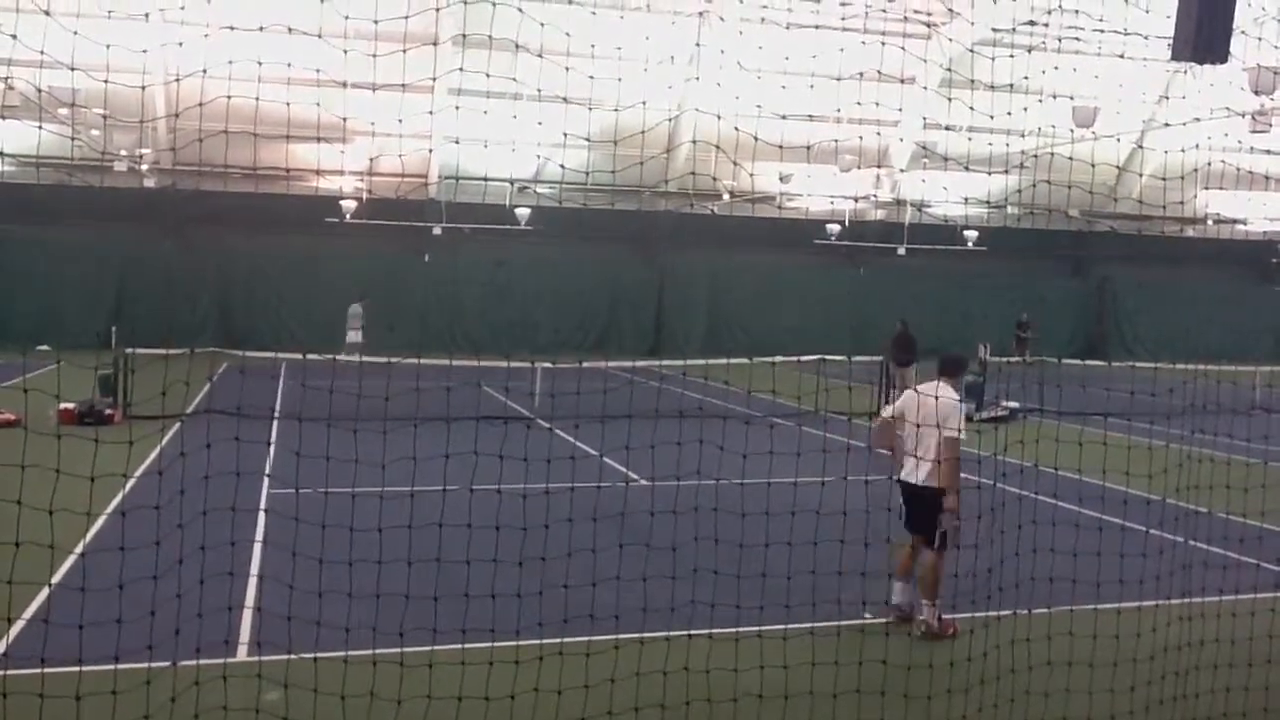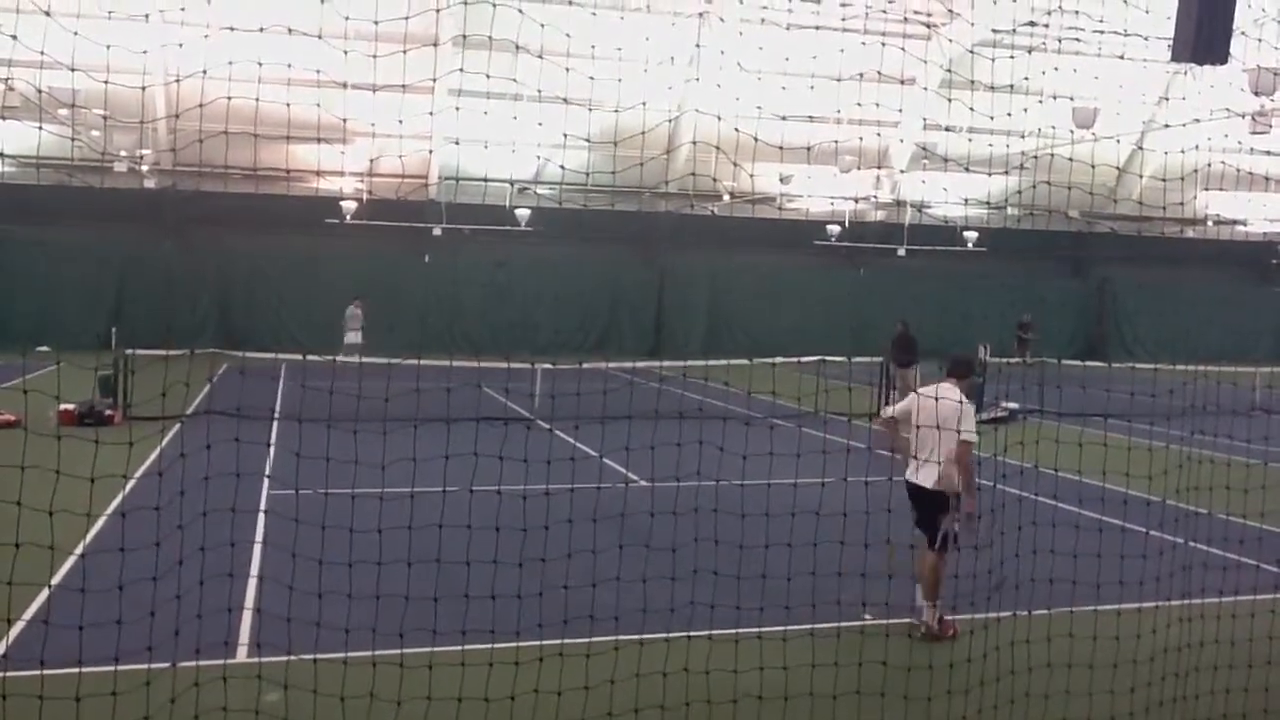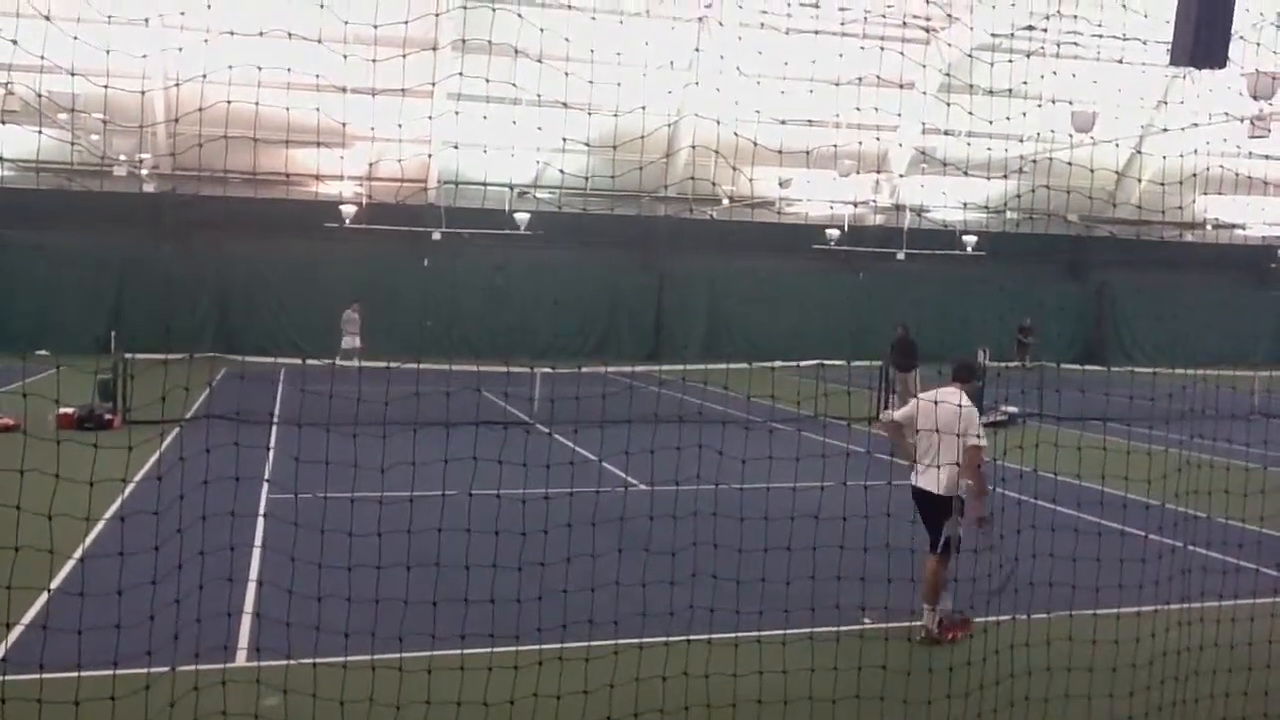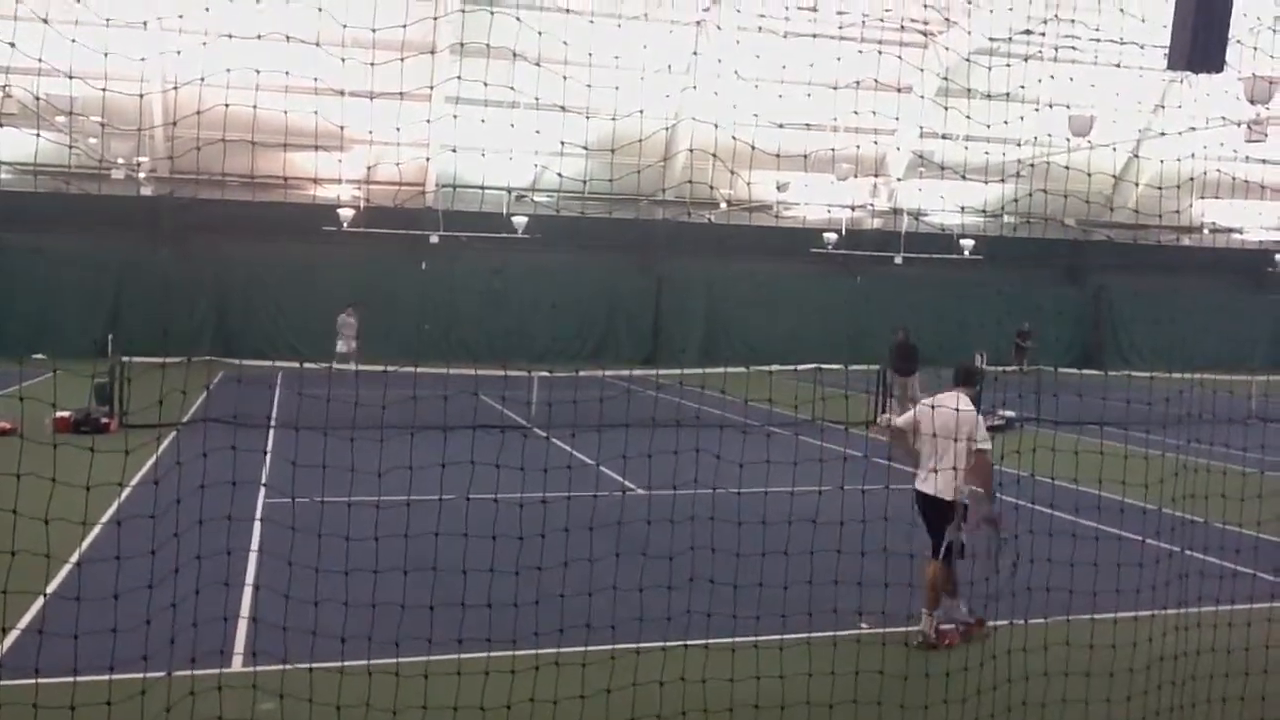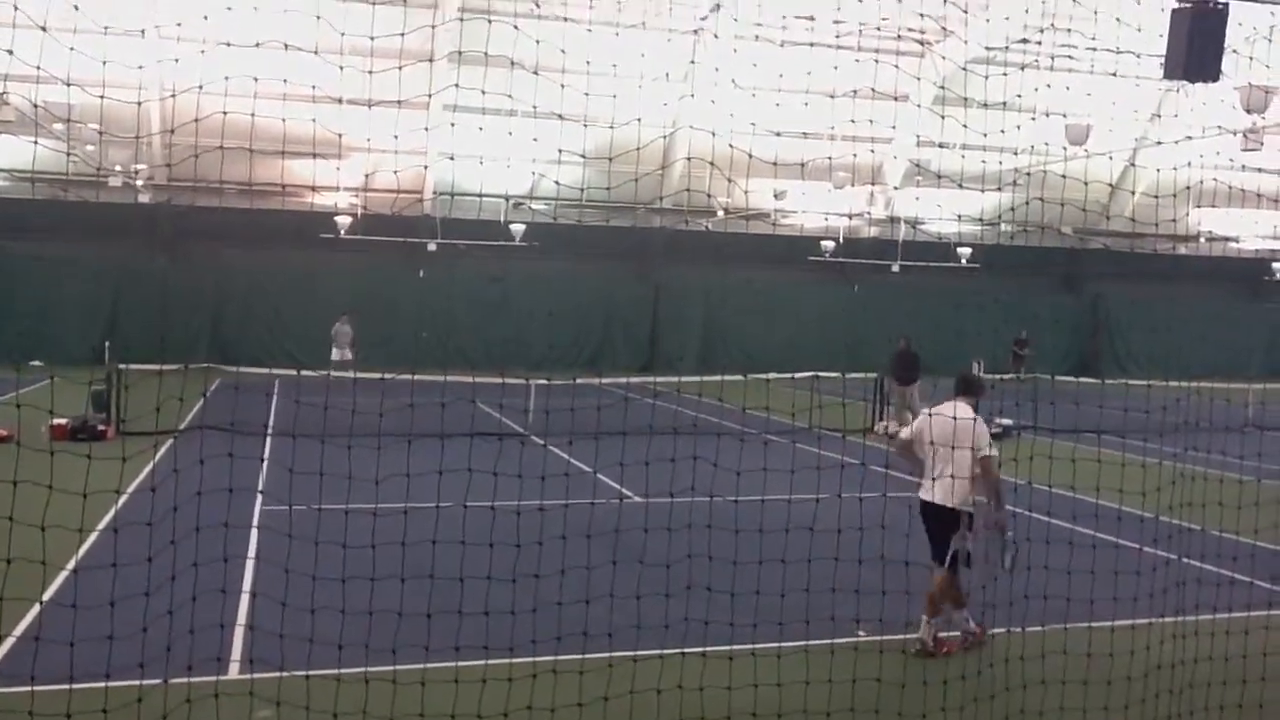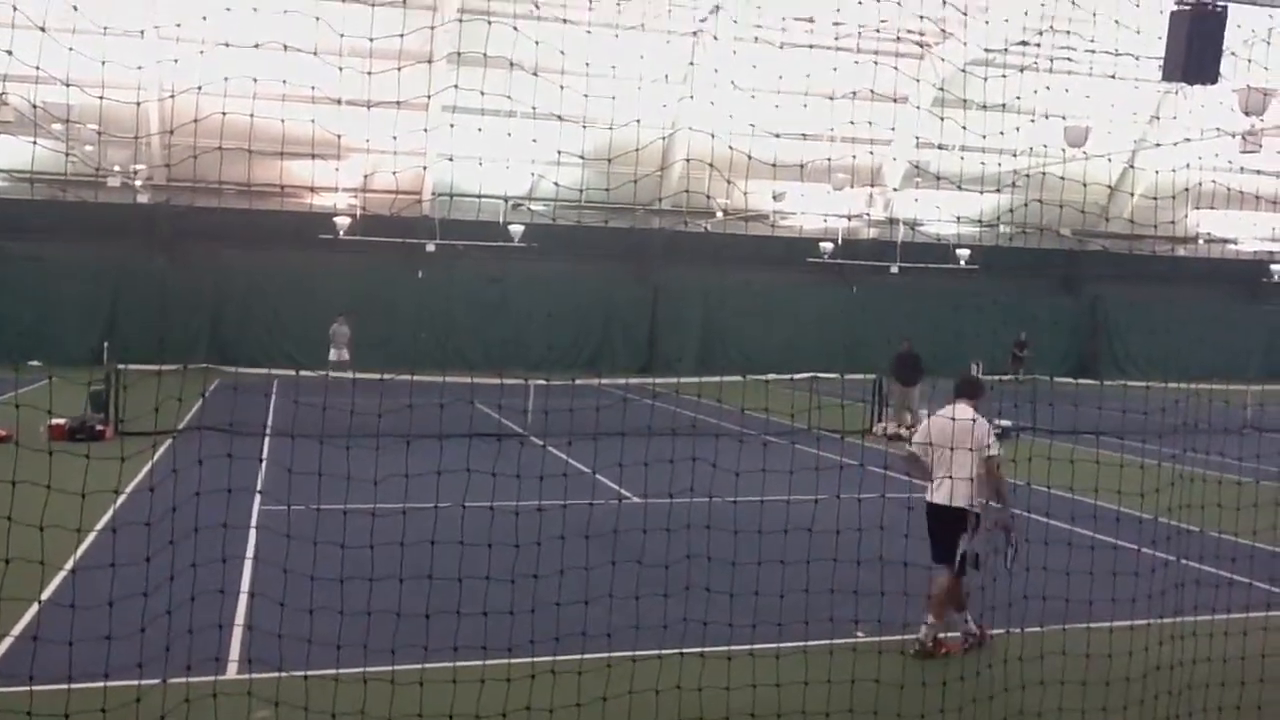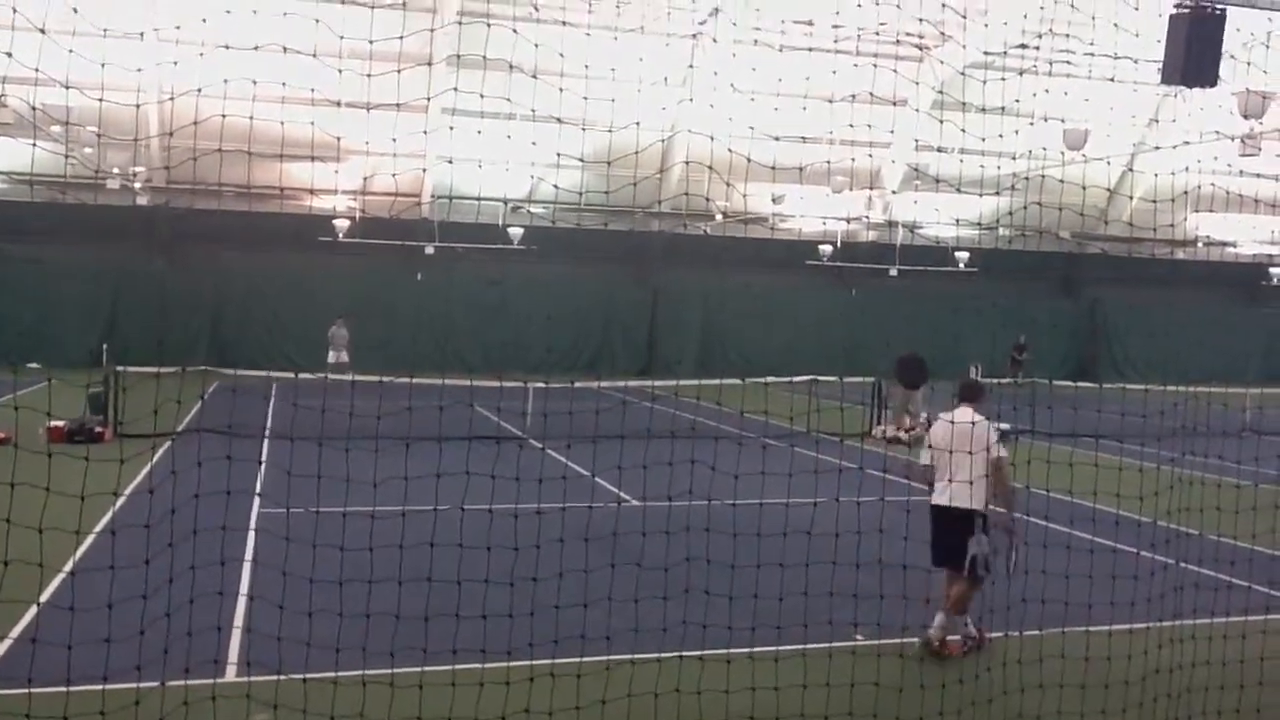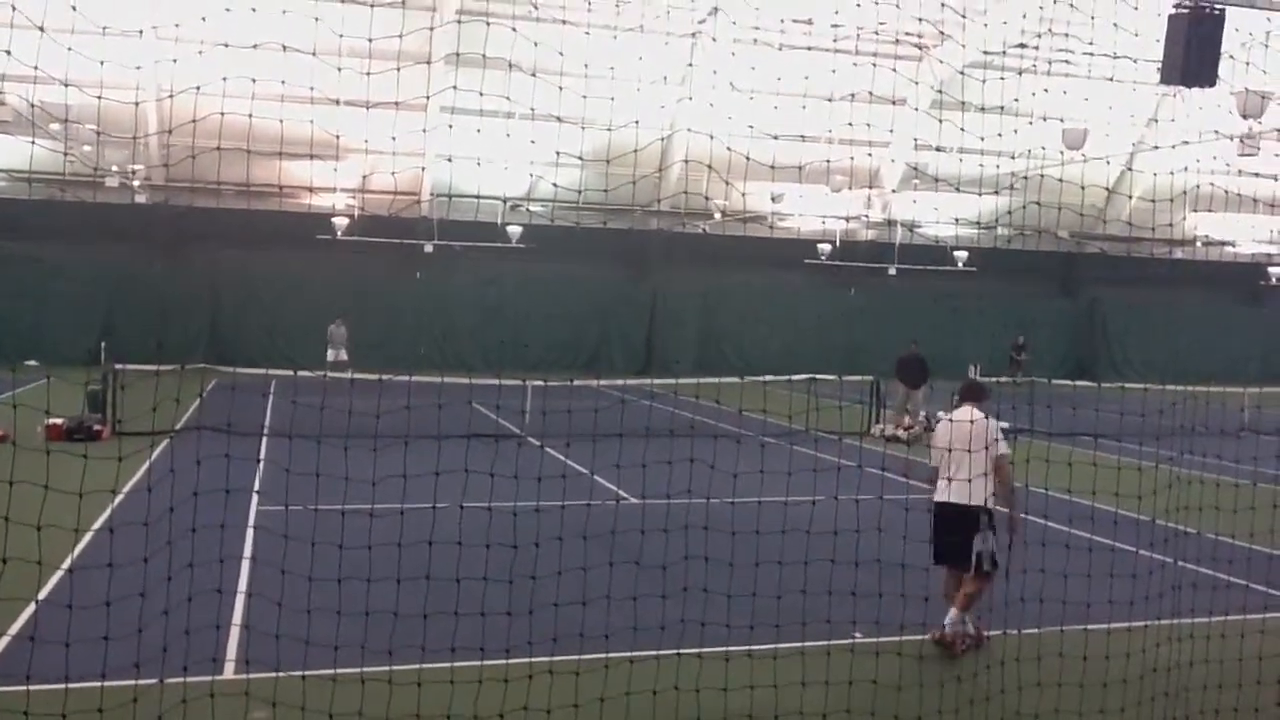
dt=0.1s
person 1, frame 1
left shoulder: (912, 393)
right shoulder: (953, 402)
left elbow: (882, 423)
right elbow: (950, 452)
right wrist: (952, 494)
left hip: (908, 479)
right hip: (935, 485)
left knee: (914, 541)
right knee: (934, 550)
left ankle: (899, 602)
right ankle: (929, 619)
person 1, frame 2
left shoulder: (918, 395)
right shoulder: (962, 405)
left elbow: (885, 419)
right elbow: (964, 455)
left wrist: (908, 448)
right wrist: (970, 496)
left hip: (915, 480)
right hip: (942, 486)
left knee: (930, 544)
right knee: (936, 551)
left ankle: (925, 608)
right ankle: (930, 621)
person 1, frame 3
left shoulder: (924, 399)
right shoulder: (968, 410)
left elbow: (889, 422)
right elbow: (974, 460)
left wrist: (910, 445)
right wrist: (980, 500)
left hip: (920, 485)
right hip: (947, 491)
left knee: (939, 551)
right knee: (938, 555)
left ankle: (938, 616)
right ankle: (929, 626)
person 1, frame 4
left shoulder: (926, 405)
right shoulder: (971, 414)
left elbow: (894, 429)
right elbow: (982, 464)
right wrist: (989, 502)
left hip: (924, 490)
right hip: (951, 495)
left knee: (942, 557)
right knee: (941, 561)
left ankle: (963, 617)
right ankle: (927, 630)
person 1, frame 5
left shoulder: (929, 415)
right shoulder: (976, 423)
left elbow: (901, 444)
right elbow: (989, 472)
right wrist: (998, 509)
left hip: (929, 501)
right hip: (956, 505)
left knee: (948, 567)
right knee: (945, 571)
left ankle: (969, 627)
right ankle: (926, 638)
person 1, frame 6
left shoulder: (932, 420)
right shoulder: (979, 424)
left elbow: (912, 459)
right elbow: (994, 472)
right wrist: (1004, 509)
left hip: (934, 503)
right hip: (963, 506)
left knee: (952, 569)
right knee: (951, 573)
left ankle: (969, 629)
right ankle: (926, 638)
person 1, frame 7
left shoulder: (937, 425)
right shoulder: (985, 426)
left elbow: (926, 471)
right elbow: (1000, 475)
right wrist: (1008, 512)
left hip: (940, 506)
right hip: (970, 509)
left knee: (955, 571)
right knee: (972, 577)
left ankle: (968, 632)
right ankle: (935, 634)
person 1, frame 8
left shoulder: (941, 425)
right shoulder: (988, 423)
right elbow: (1003, 472)
right wrist: (1012, 510)
left hip: (943, 504)
right hip: (975, 506)
left knee: (955, 570)
right knee: (981, 573)
left ankle: (966, 630)
right ankle: (948, 628)
